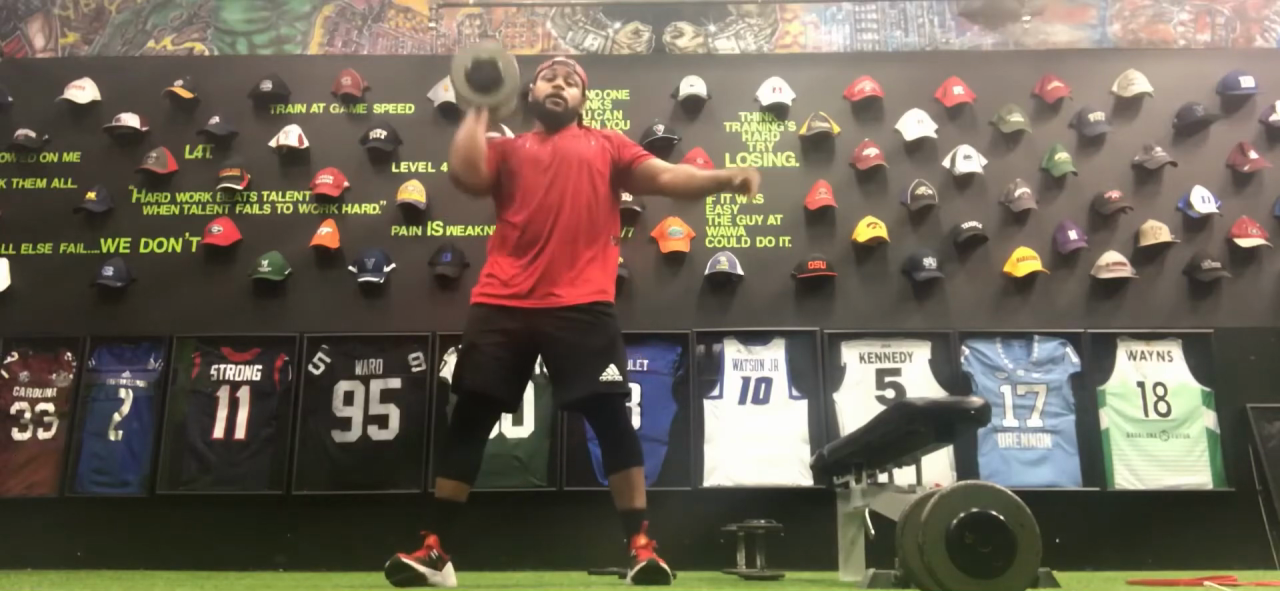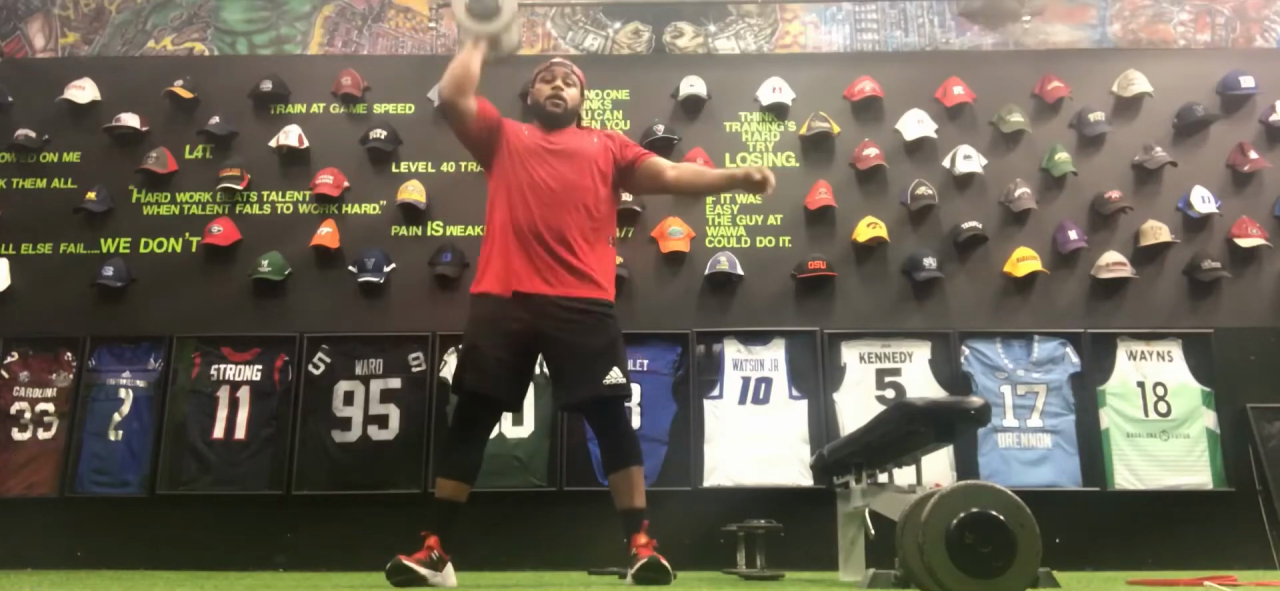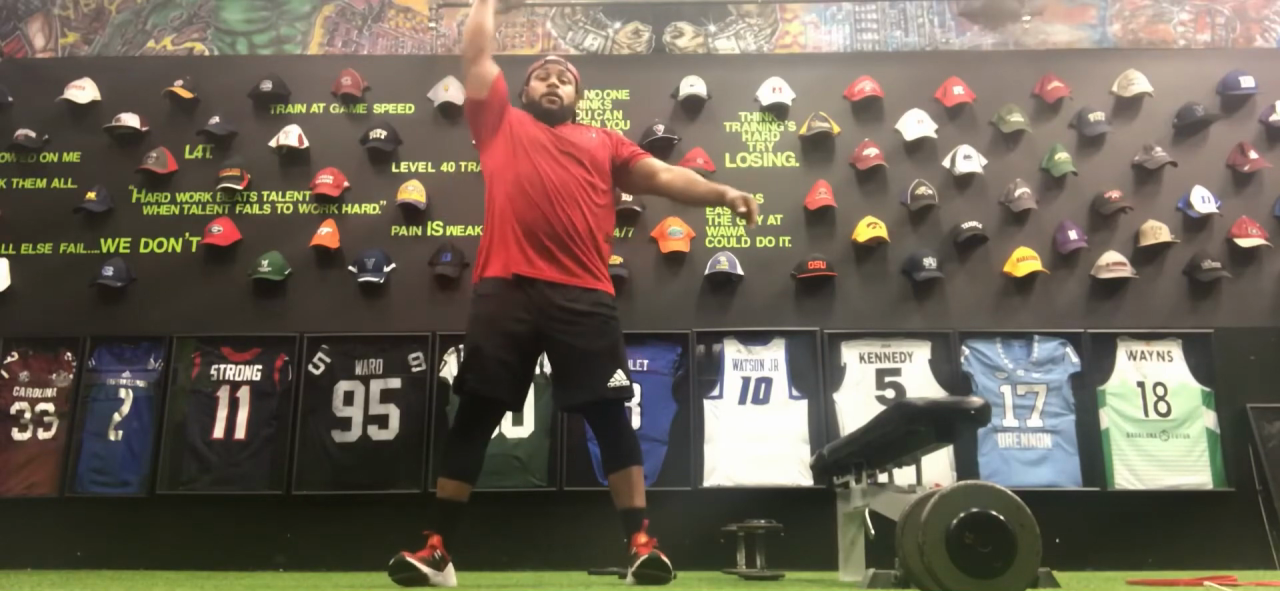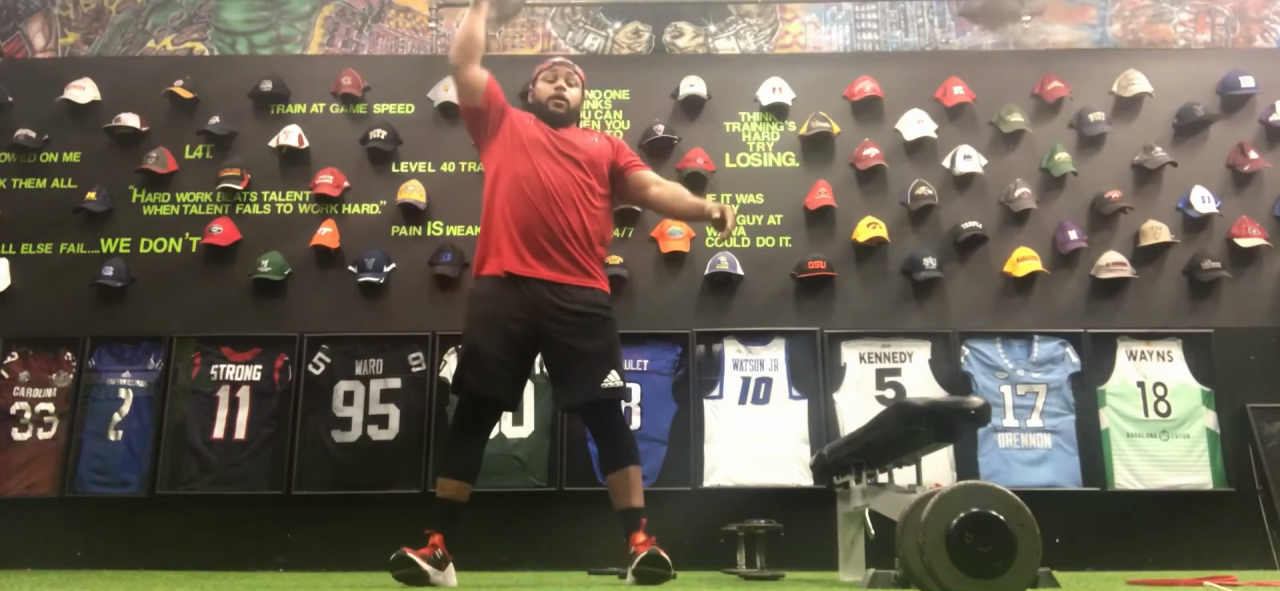
dt=0.2s
person 1, frame 1
left shoulder: (607, 145)
right shoulder: (506, 147)
left elbow: (662, 176)
right elbow: (464, 176)
left wrist: (724, 177)
right wrist: (479, 111)
left hip: (582, 305)
right hip: (502, 303)
left knee: (611, 417)
right knee: (469, 417)
left ankle: (642, 547)
person 1, frame 2
left shoulder: (607, 146)
right shoulder: (503, 136)
left elbow: (669, 174)
right elbow: (452, 97)
left wrist: (738, 175)
right wrist: (479, 42)
left hip: (582, 302)
right hip: (503, 296)
left knee: (611, 417)
right knee: (470, 418)
left ankle: (642, 547)
person 1, frame 3
left shoulder: (604, 143)
right shoulder: (501, 124)
left elbow: (663, 175)
right elbow: (474, 54)
left wrist: (724, 193)
left hip: (583, 297)
right hip: (506, 290)
left knee: (610, 416)
right knee: (474, 416)
left ankle: (642, 545)
right ankle: (435, 550)
person 1, frame 4
left shoulder: (605, 147)
right shoulder: (502, 126)
left elbow: (654, 189)
right elbow: (464, 63)
left wrist: (706, 208)
left hip: (579, 295)
right hip: (502, 289)
left knee: (606, 415)
right knee: (473, 415)
left ankle: (639, 543)
